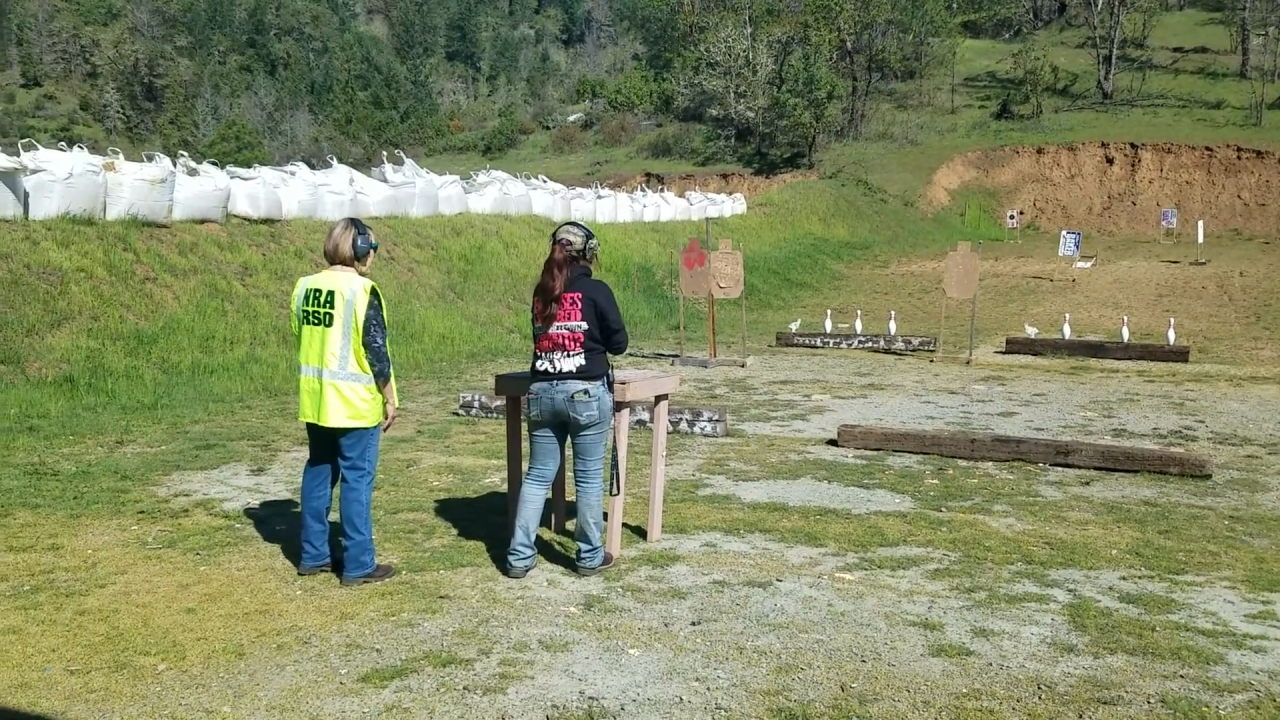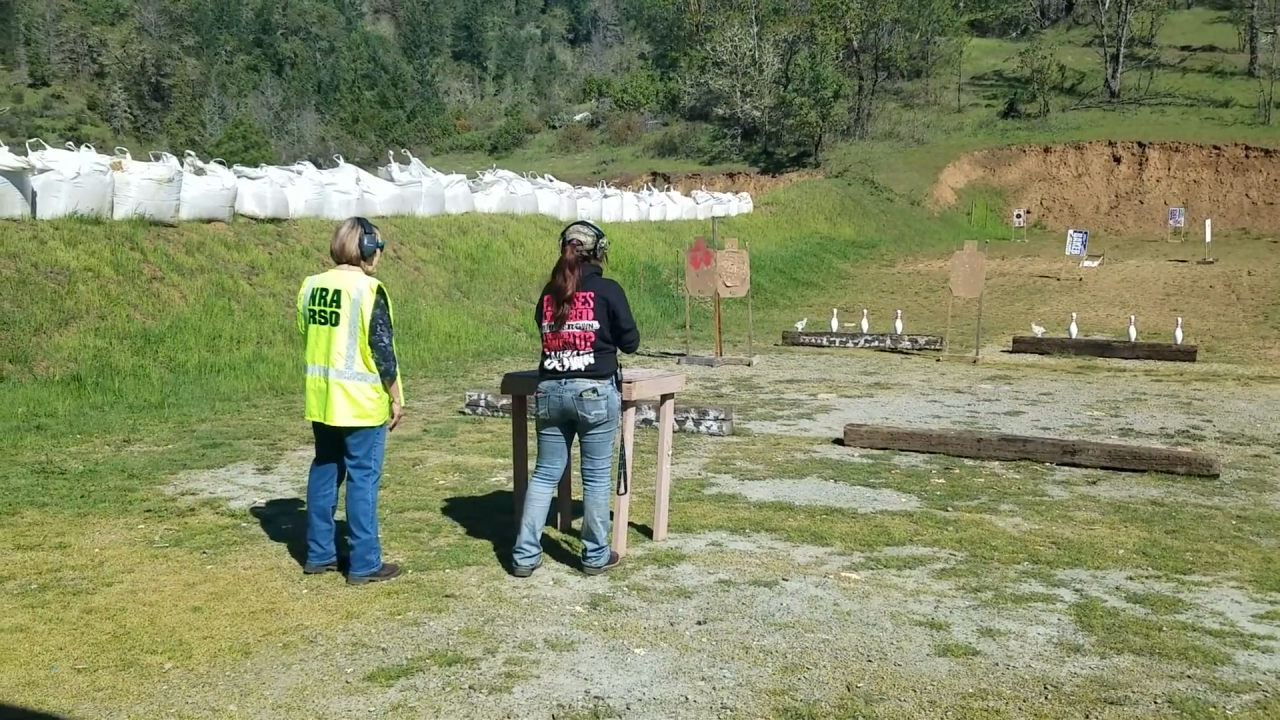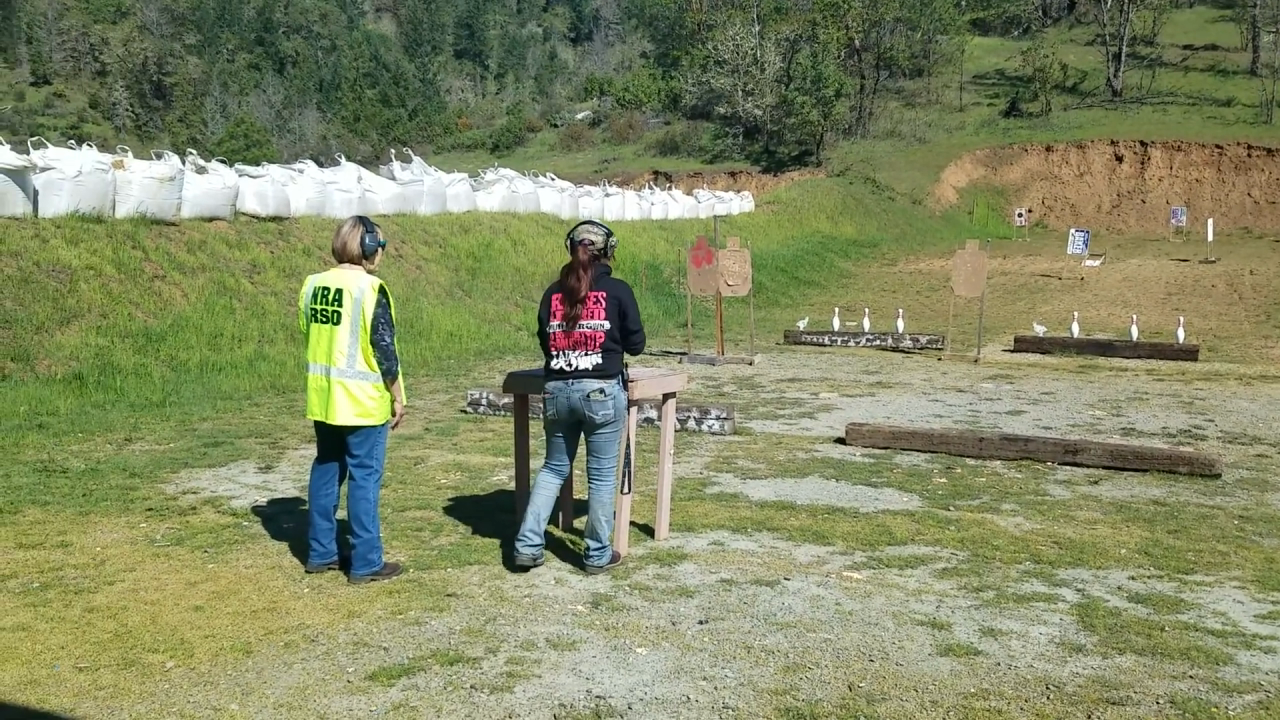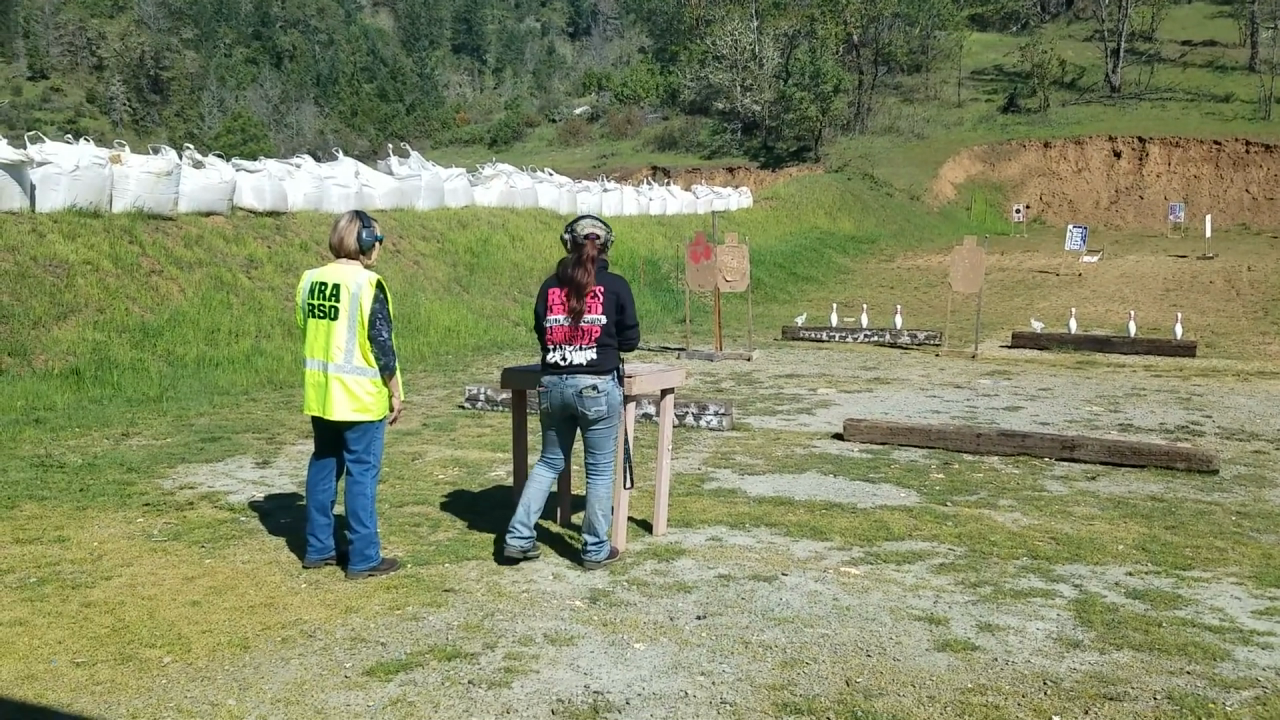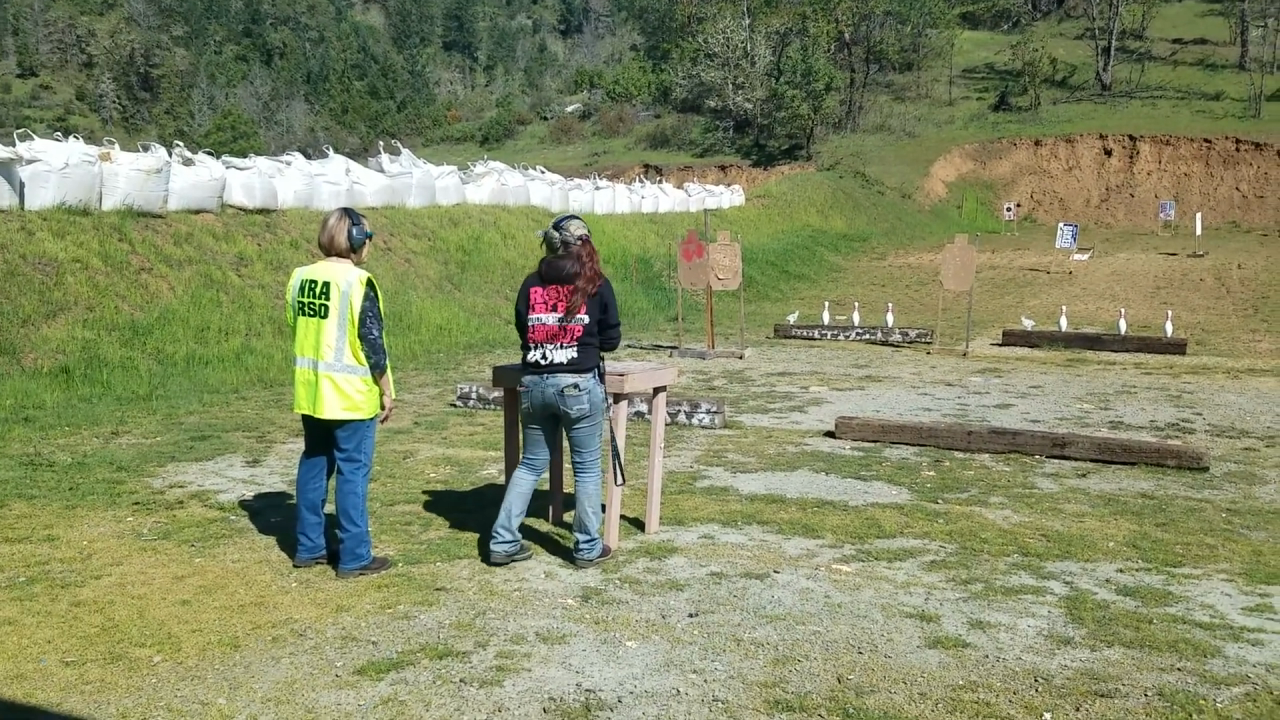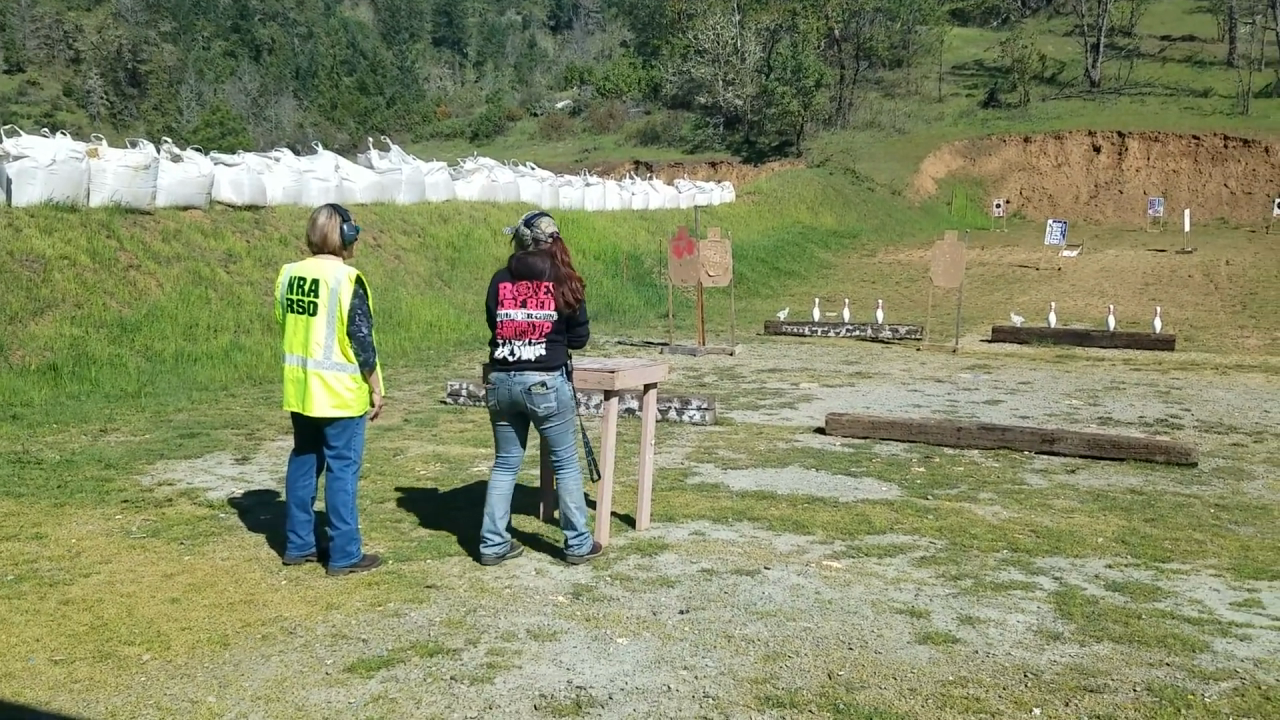
dt=0.2s
person 1, frame 1
left shoulder: (305, 287)
right shoulder: (362, 290)
left elbow: (301, 339)
right elbow: (376, 352)
right wrist: (389, 399)
left hip: (316, 401)
right hip: (355, 404)
left knee: (318, 473)
right knee: (356, 480)
left ankle: (313, 555)
right ankle: (358, 565)
person 1, frame 2
left shoulder: (311, 286)
right shoulder: (369, 289)
left elbow: (307, 338)
right elbow: (383, 351)
right wrist: (395, 398)
left hip: (322, 399)
right hip: (361, 402)
left knee: (324, 472)
right knee: (362, 479)
left ankle: (319, 554)
right ankle: (364, 563)
person 1, frame 3
left shoulder: (312, 285)
right shoulder: (370, 288)
left elbow: (309, 337)
right elbow: (384, 350)
right wrist: (397, 397)
left hip: (323, 398)
right hip: (363, 402)
left knee: (325, 471)
right knee: (364, 478)
left ankle: (320, 553)
right ankle: (366, 563)
person 1, frame 4
left shoulder: (310, 280)
right shoulder: (368, 283)
left elbow: (306, 332)
right elbow: (381, 345)
right wrist: (395, 392)
left hip: (321, 394)
right hip: (360, 397)
left knee: (323, 467)
right knee: (361, 474)
left ankle: (318, 548)
right ankle: (363, 558)
person 1, frame 5
left shoulder: (300, 278)
right shoulder: (357, 282)
left elbow: (297, 332)
right elbow: (372, 343)
right wrist: (386, 391)
left hip: (311, 392)
right hip: (350, 395)
left knee: (313, 466)
right knee: (352, 472)
left ankle: (308, 547)
right ankle: (354, 557)
person 1, frame 6
left shoulder: (289, 274)
right shoulder: (346, 279)
left elbow: (285, 327)
right elbow: (362, 340)
right wrist: (375, 389)
left hip: (300, 389)
right hip: (340, 392)
left knee: (303, 463)
right knee: (342, 470)
left ankle: (298, 545)
right ankle: (344, 554)
person 2, frame 1
left shoulder: (541, 293)
right shoulder: (596, 290)
right elbow: (619, 343)
left hip: (542, 392)
right hip: (587, 392)
left knee: (538, 475)
right knee: (589, 477)
left ankle: (519, 556)
right ankle: (590, 556)
person 2, frame 2
left shoulder: (548, 293)
right shoulder: (608, 290)
right elbow: (630, 342)
left hip: (550, 391)
right hip: (595, 392)
left knee: (545, 473)
right knee: (596, 475)
left ankle: (525, 555)
right ankle: (595, 555)
person 2, frame 3
left shoulder: (554, 292)
right shoulder: (618, 290)
left elbow: (544, 342)
right elbow: (636, 344)
left hip: (558, 391)
right hip: (603, 392)
left knee: (553, 468)
right knee: (601, 475)
left ankle: (528, 545)
right ankle: (597, 554)
person 2, frame 4
left shoulder: (551, 285)
right shoulder: (615, 285)
left elbow: (541, 334)
right elbow: (630, 340)
left hip: (553, 385)
right hip: (598, 386)
left knee: (549, 461)
right knee: (600, 469)
left ankle: (518, 536)
right ankle: (596, 549)
person 2, frame 5
left shoulder: (531, 284)
right shoulder: (597, 285)
left elbow: (522, 331)
right elbow: (611, 340)
left hip: (534, 384)
right hip: (580, 385)
left knee: (531, 463)
right knee: (587, 467)
left ankle: (503, 542)
right ankle: (588, 547)
person 2, frame 6
left shoulder: (500, 280)
right shoulder: (566, 282)
left elbow: (493, 325)
right elbow: (580, 338)
left hip: (502, 381)
right hip: (546, 382)
left knee: (505, 463)
right knee: (565, 463)
left ankle: (492, 544)
right ankle: (578, 543)
